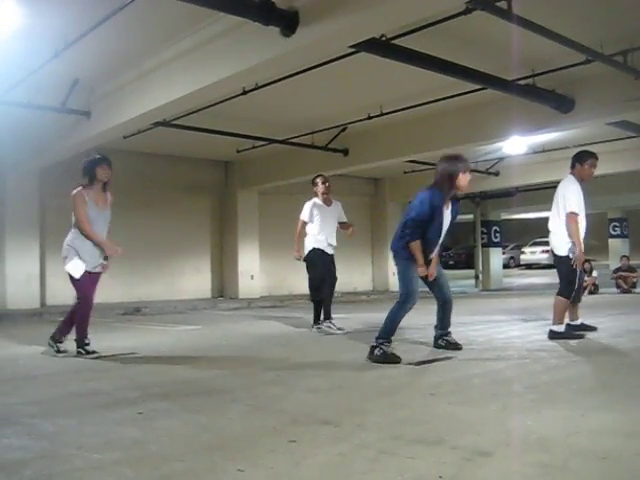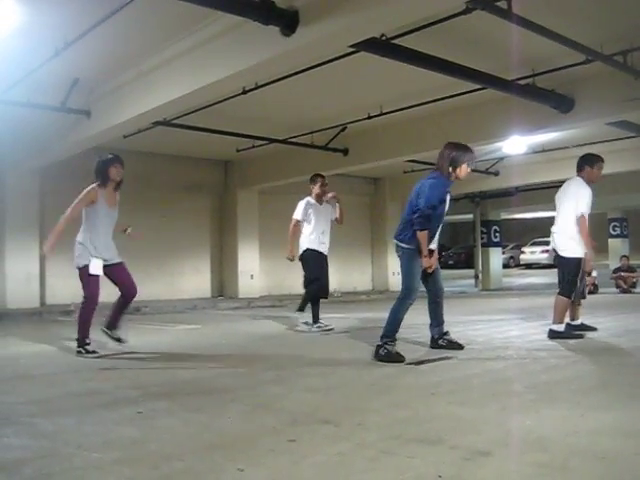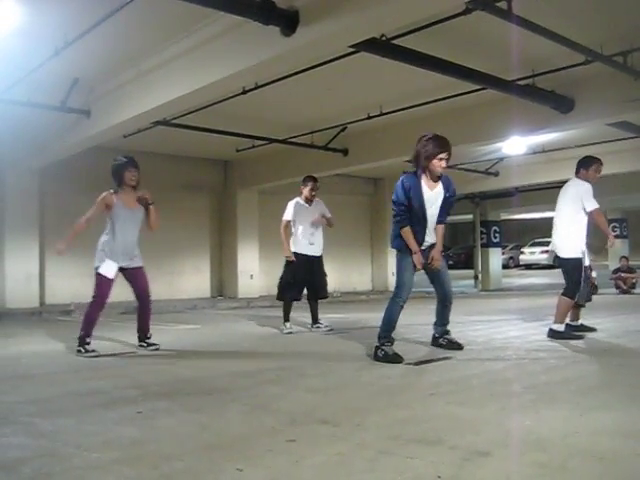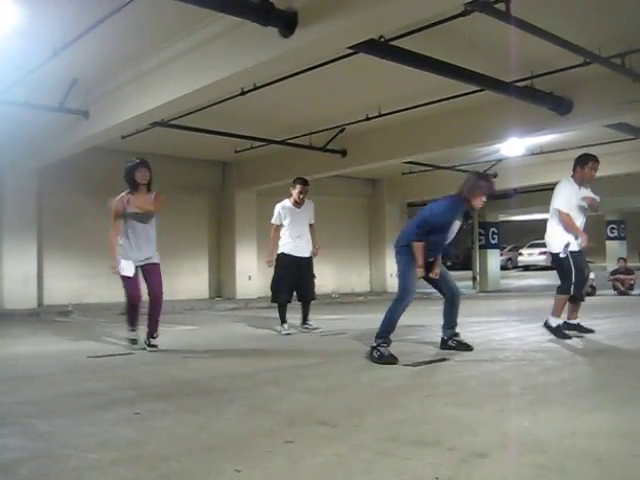
dt=0.3s
person 1, frame 1
left shoulder: (453, 204)
right shoulder: (429, 198)
left elbow: (439, 237)
right elbow: (411, 233)
left wrist: (433, 263)
right wrist: (420, 264)
left hip: (428, 256)
right hip: (407, 254)
left knee: (446, 297)
right knee: (410, 296)
left ankle: (442, 335)
right ankle: (380, 345)
person 1, frame 2
left shoulder: (444, 186)
right shoulder: (433, 185)
right elbow: (420, 221)
left wrist: (434, 252)
right wrist: (424, 254)
left hip: (426, 248)
right hip: (411, 246)
left knee: (437, 292)
right knee: (410, 293)
left ankle: (438, 335)
right ankle: (385, 344)
person 1, frame 3
left shoulder: (447, 185)
right shoulder: (407, 182)
left elbow: (442, 218)
right elbow: (400, 219)
left wrist: (438, 248)
right wrist: (415, 252)
left hip: (432, 247)
right hip: (408, 247)
left knee: (446, 292)
right knee: (402, 293)
left ankle: (440, 334)
right ankle: (383, 344)
person 1, frame 4
left shoulder: (461, 210)
right shoulder: (446, 207)
right elbow: (419, 232)
left wrist: (437, 263)
right wrist: (419, 264)
left hip: (428, 257)
right hip: (409, 253)
left knee: (453, 293)
right knee: (405, 296)
left ankle: (449, 337)
right ankle: (379, 344)
person 2, frame 1
left shoulder: (108, 197)
right shoulder: (79, 195)
right elbow: (85, 227)
left wrist: (106, 255)
right wrist: (109, 246)
left hip: (95, 257)
right hip: (76, 253)
left knee: (84, 301)
right knee: (85, 299)
left ankle: (57, 338)
right ankle: (82, 344)
person 2, frame 2
left shoulder: (116, 196)
right shoulder: (93, 192)
right elbow: (69, 215)
left wrist: (122, 230)
right wrist: (51, 240)
left hip: (109, 253)
right hip: (88, 252)
left knee: (130, 289)
right knee: (91, 298)
left ankle: (111, 327)
right ankle: (82, 343)
person 2, frame 3
left shoulder: (141, 198)
right shoulder: (109, 198)
left elbow: (153, 226)
right elbow: (86, 220)
left wrist: (150, 205)
right wrist: (66, 242)
left hip: (132, 257)
right hip: (109, 255)
left knee: (144, 297)
right knee: (99, 299)
left ankle: (144, 339)
right ankle: (83, 342)
person 2, frame 4
left shoulder: (156, 197)
right shoulder: (121, 200)
left elbow: (151, 209)
right elbow: (114, 231)
left wrist: (125, 209)
right wrist: (115, 258)
left hip: (150, 255)
right hip: (127, 254)
left knee: (156, 296)
right knee: (133, 297)
left ankle: (150, 336)
right ankle: (132, 329)
person 3, frame 1
left shoulder: (567, 184)
right shoulder: (572, 186)
right elbow: (571, 218)
right wrist: (579, 247)
left hip: (561, 243)
right hip: (567, 245)
left knee: (574, 284)
right knee: (569, 285)
left ankle: (574, 322)
right ankle: (556, 328)
person 3, frame 2
left shoulder: (568, 186)
right shoulder: (583, 189)
right elbow: (581, 220)
right wrist: (589, 250)
left hip: (561, 242)
right hip: (571, 245)
left knee: (576, 284)
right knee: (569, 286)
left ankle: (574, 322)
right ankle: (556, 328)
person 3, frame 3
left shoulder: (569, 188)
right shoulder: (582, 186)
right elbow: (596, 213)
right wrist: (609, 234)
left hip: (563, 244)
right hip: (571, 246)
left knee: (581, 284)
right knee: (574, 286)
left ankle: (574, 322)
right ankle: (557, 327)
person 3, frame 4
left shoulder: (584, 188)
right shoulder: (565, 186)
left elbow: (594, 204)
right elbow: (562, 215)
left wrist: (590, 202)
right wrist: (581, 234)
left hip: (574, 242)
right hip: (561, 242)
left knee: (580, 279)
right knee: (572, 279)
left ankle: (572, 321)
right ankle: (553, 321)
person 4, frame 1
left shoulder: (337, 206)
right shoulder: (311, 205)
left elbow: (342, 224)
right elbow: (301, 227)
left wrist: (349, 227)
right wrist: (298, 249)
left hip: (328, 251)
right hip: (315, 250)
left knee: (322, 285)
right knee: (326, 281)
left ankle: (317, 322)
right ankle: (327, 320)
person 4, frame 2
left shoulder: (329, 204)
right shoulder: (305, 204)
left elbow: (340, 221)
right elbow: (293, 226)
left wrist: (338, 203)
right wrist: (290, 249)
left hip: (322, 251)
right hip: (309, 250)
left knee: (320, 285)
right knee: (316, 281)
left ankle: (316, 321)
right ankle: (300, 312)
person 4, frame 3
left shoulder: (319, 206)
right shoulder: (294, 204)
left elbow: (331, 224)
right elbow: (284, 227)
left wrist: (324, 218)
right wrist: (286, 248)
left hip: (316, 253)
right hip: (298, 253)
left knee: (315, 288)
right knee: (290, 287)
left ankle: (315, 322)
right ankle: (286, 322)
person 4, frame 4
left shoulder: (310, 206)
right shoulder: (281, 207)
right elbow: (274, 231)
left wrist: (315, 245)
right wrist: (270, 254)
left hip: (305, 255)
right hip: (287, 254)
left knee: (307, 289)
right knee: (282, 289)
left ankle: (305, 322)
right ankle: (283, 324)
